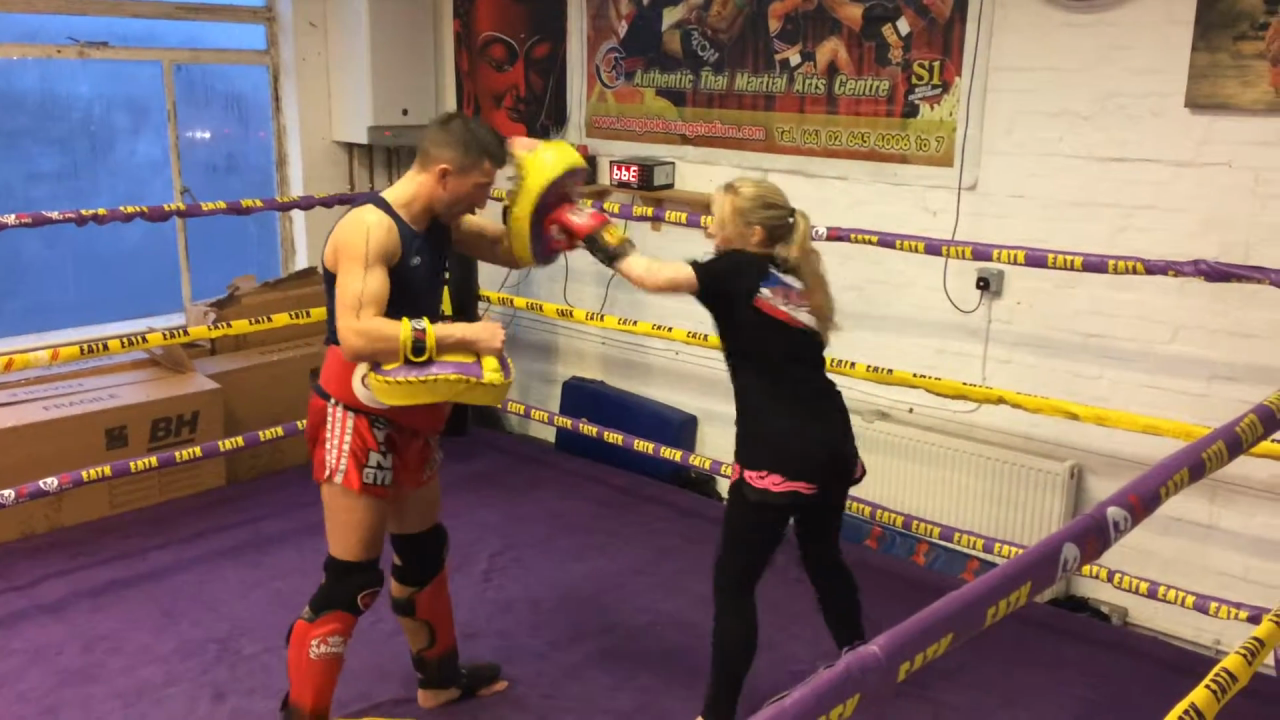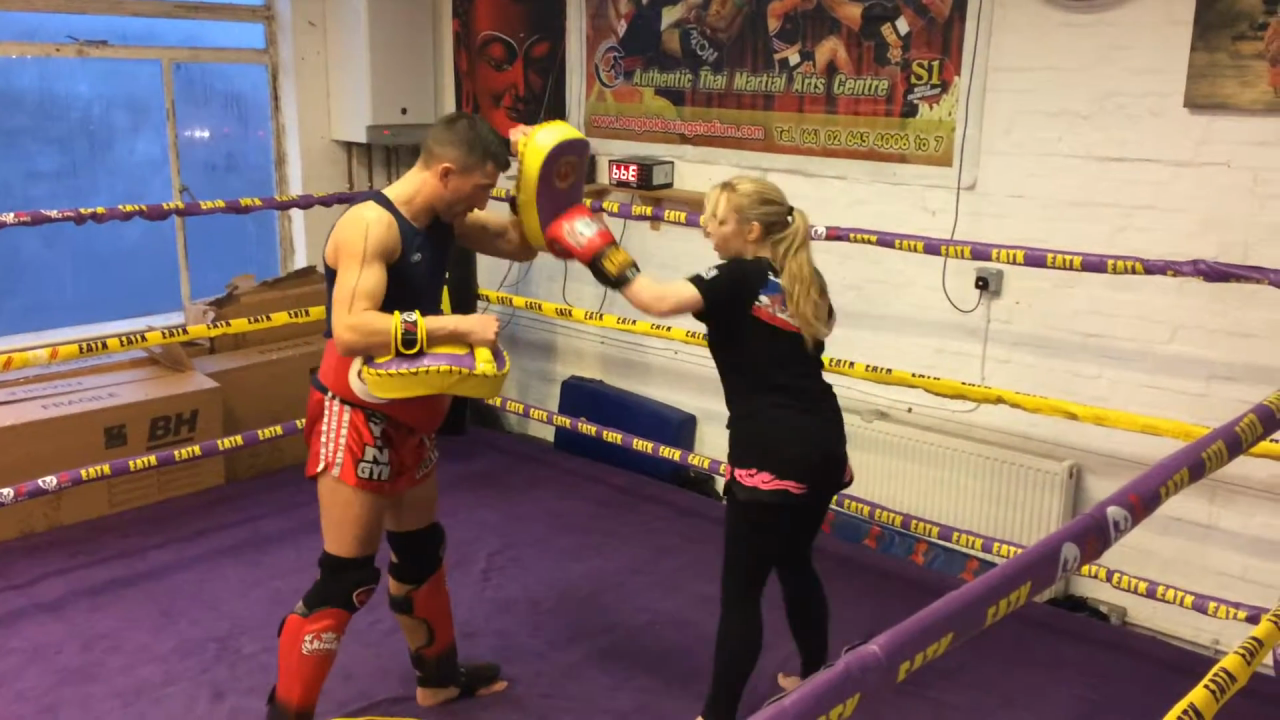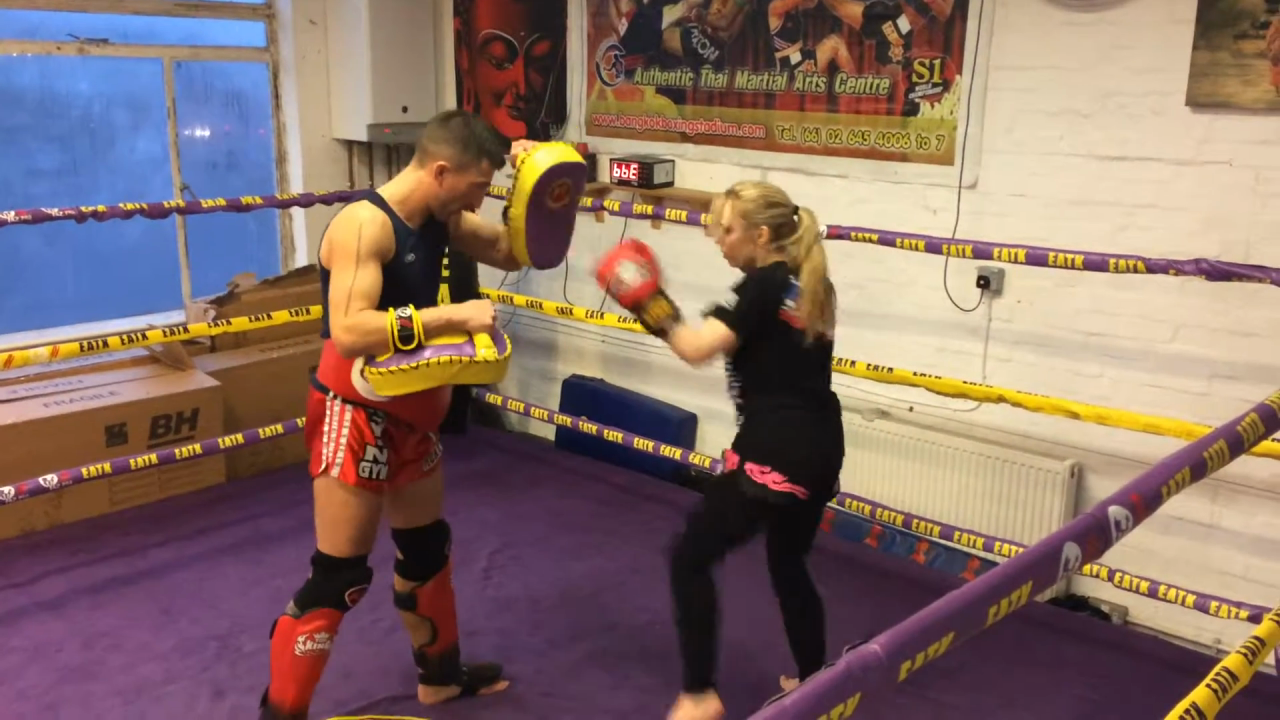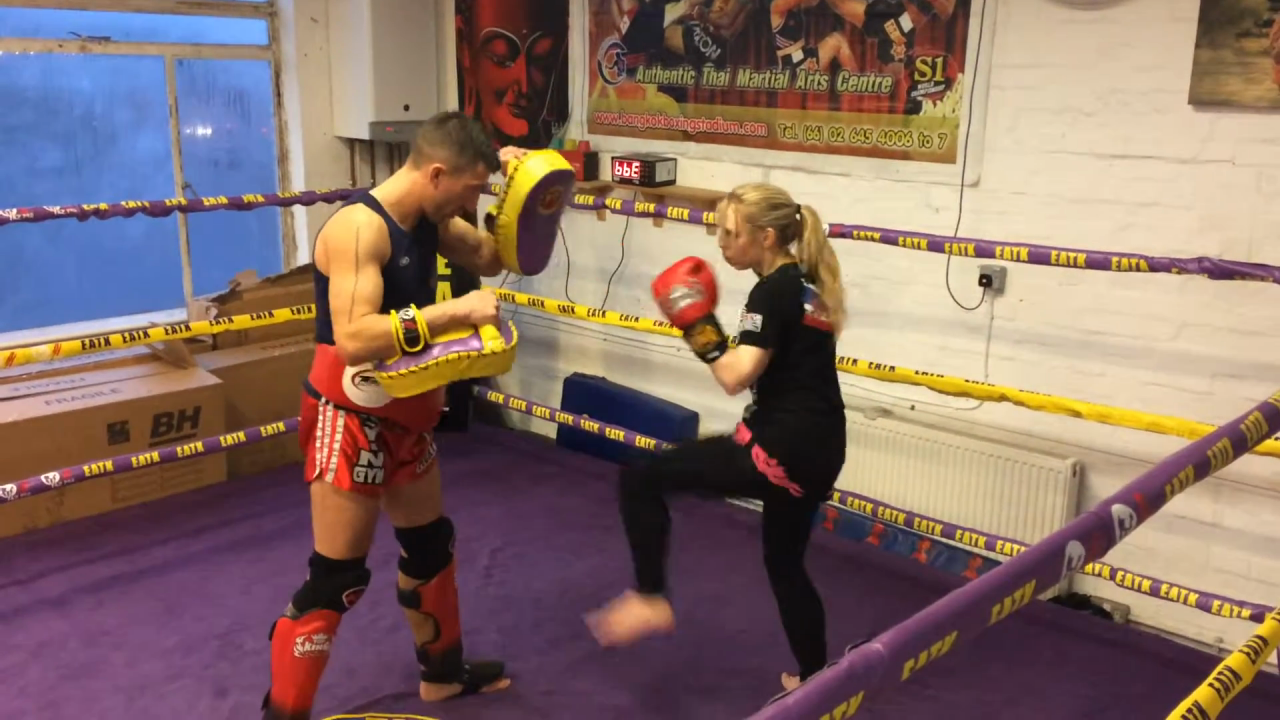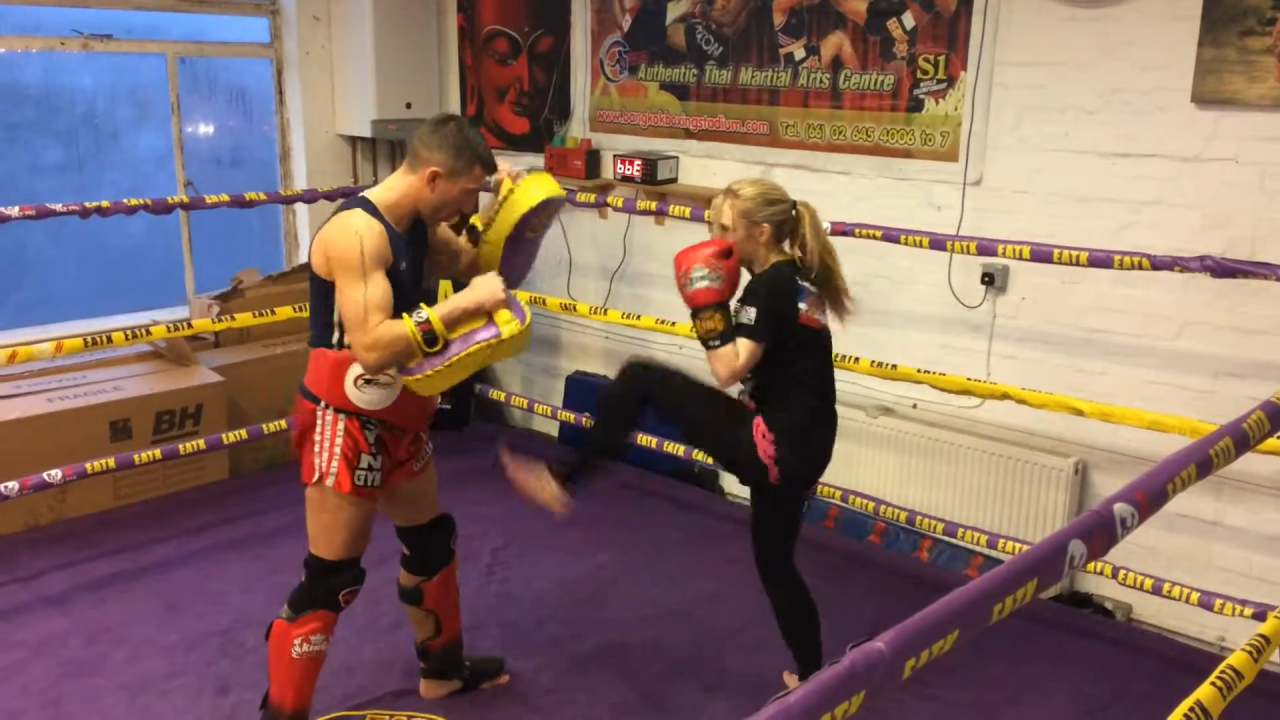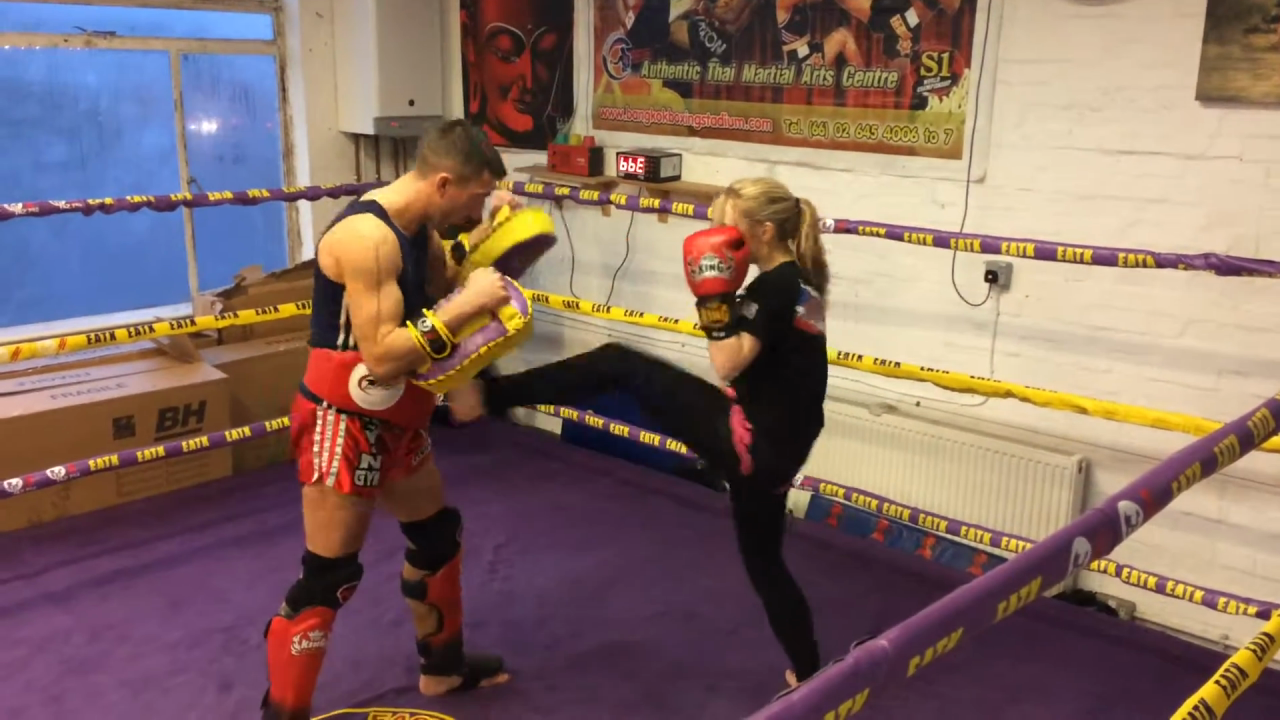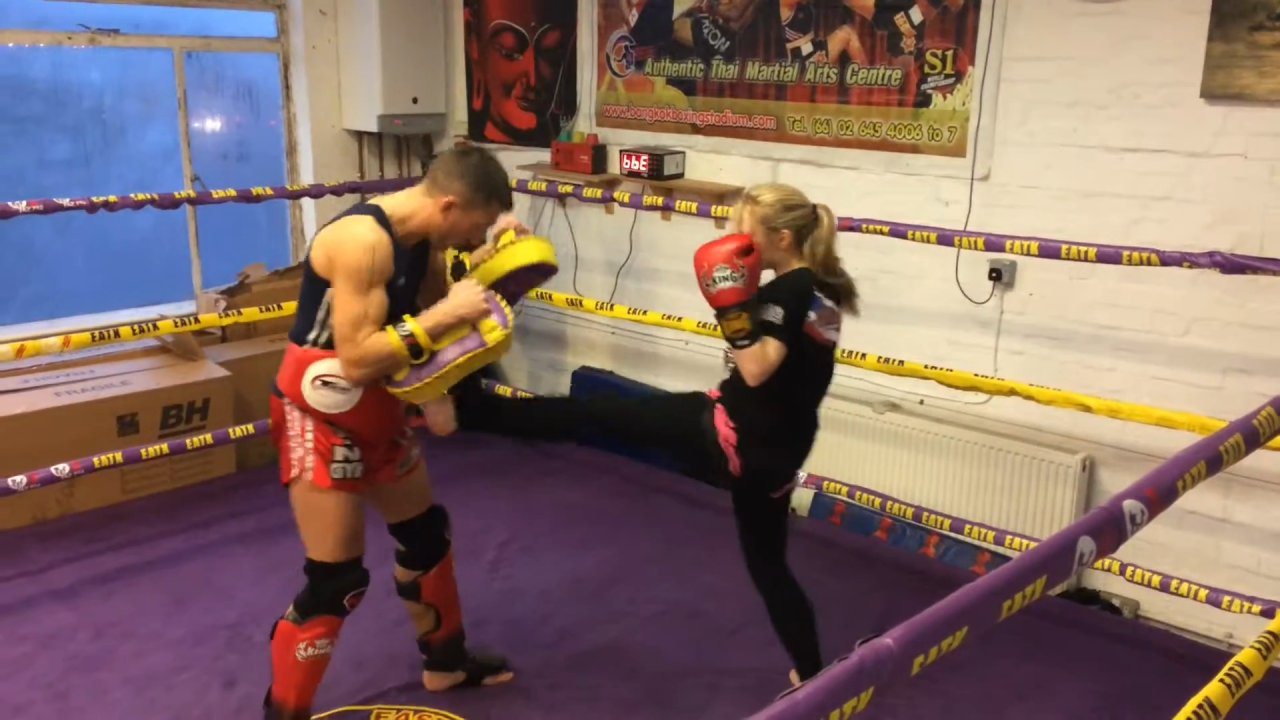
dt=0.1s
person 1, frame 1
left shoulder: (441, 220)
right shoulder: (369, 228)
left elbow: (513, 252)
right elbow: (357, 336)
right wrist: (462, 334)
left hip: (410, 419)
right hip: (358, 420)
left knee: (424, 550)
right knee: (351, 581)
person 1, frame 2
left shoulder: (444, 218)
right shoulder: (370, 225)
left elbow: (522, 243)
right elbow: (349, 331)
right wrist: (454, 325)
left hip: (408, 414)
right hip: (356, 416)
left knee: (421, 548)
right knee: (346, 577)
person 1, frame 3
left shoulder: (439, 216)
right shoulder: (364, 224)
left elbow: (509, 252)
right elbow: (348, 333)
right wrist: (450, 316)
left hip: (409, 413)
right hip: (356, 416)
left knee: (427, 545)
right knee: (339, 577)
person 1, frame 4
left shoulder: (429, 218)
right shoulder: (359, 227)
left elbow: (491, 258)
right elbow: (353, 339)
right wrist: (455, 311)
left hip: (404, 413)
right hip: (350, 419)
left knee: (430, 544)
right knee: (337, 578)
left ankle: (442, 669)
person 1, frame 5
left shoulder: (415, 220)
right shoulder: (357, 232)
left elbow: (462, 265)
right elbow: (373, 348)
right wrist: (464, 304)
left hip: (394, 415)
right hip: (344, 419)
left knee: (432, 538)
right knee: (332, 579)
left ankle: (441, 667)
person 1, frame 6
left shoulder: (415, 224)
right shoulder: (366, 236)
left elbow: (442, 283)
right elbow: (383, 356)
right wrist: (467, 305)
left hip: (395, 414)
right hip: (345, 419)
left knee: (437, 533)
right knee: (328, 577)
left ankle: (442, 663)
person 1, frame 7
left shoulder: (418, 237)
right shoulder: (359, 239)
left elbow: (434, 301)
right elbow: (359, 357)
left wrist: (492, 259)
right wrist: (445, 314)
left hip: (373, 416)
right hip: (318, 421)
left knee: (427, 531)
right knee: (336, 581)
left ankle: (446, 661)
person 2, frame 1
left shoulder: (739, 272)
right shoulder: (803, 276)
left elbow: (656, 277)
left wrist: (595, 231)
left hip: (777, 452)
right hip: (832, 442)
left knee: (734, 584)
right knee: (824, 557)
person 2, frame 2
left shoulder: (737, 279)
right shoulder: (807, 282)
left elbow: (659, 301)
left wrist: (597, 252)
left hip: (769, 453)
right hip: (826, 445)
left knee: (742, 589)
right knee: (794, 563)
person 2, frame 3
left shoulder: (759, 289)
right shoulder: (809, 284)
left elbow: (693, 346)
left wrist: (645, 297)
left hip: (773, 453)
right hip: (821, 452)
left knee: (689, 560)
right knee: (789, 568)
person 2, frame 4
left shoulder: (773, 292)
right shoulder: (810, 281)
left elbow: (736, 377)
left wrist: (696, 321)
left hip: (780, 446)
right hip: (820, 450)
left knee: (641, 478)
right knee: (786, 566)
left ankle: (648, 597)
right ankle: (814, 682)
person 2, frame 5
left shoulder: (769, 285)
right shoulder: (803, 277)
left elbow: (726, 372)
left wrist: (707, 302)
left hip: (768, 439)
right hip: (801, 452)
left knee: (639, 381)
right knee: (775, 563)
left ankle: (560, 481)
right ankle: (814, 679)
person 2, frame 6
left shoulder: (772, 285)
right shoulder: (797, 280)
left elbow: (729, 364)
left wrist: (715, 294)
left hip: (745, 433)
right hip: (776, 448)
left knee: (618, 363)
right knee: (764, 561)
left ankle: (486, 396)
right ankle: (813, 676)
person 2, frame 7
left shoulder: (790, 290)
right shoulder: (823, 285)
left elbow: (755, 370)
left wrist: (732, 302)
left hip: (733, 432)
right hip: (778, 452)
left knee: (596, 408)
right knee: (768, 566)
left ankle: (463, 410)
right ankle: (813, 675)
